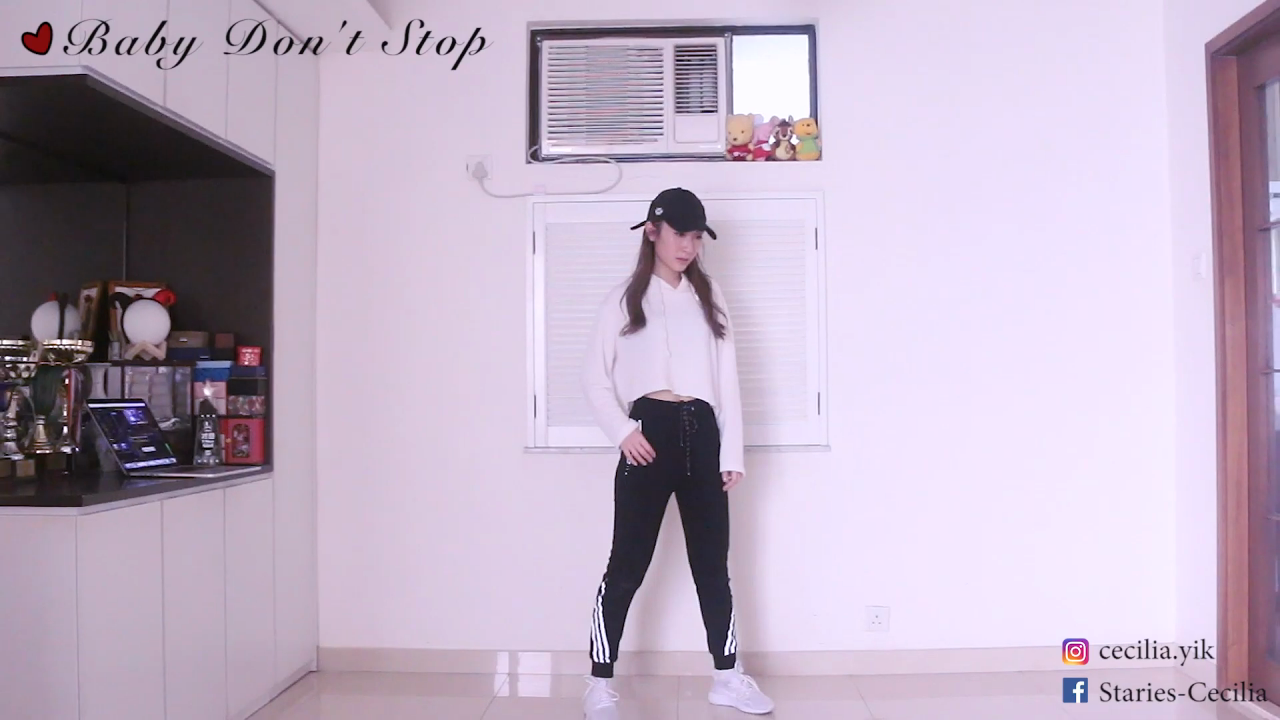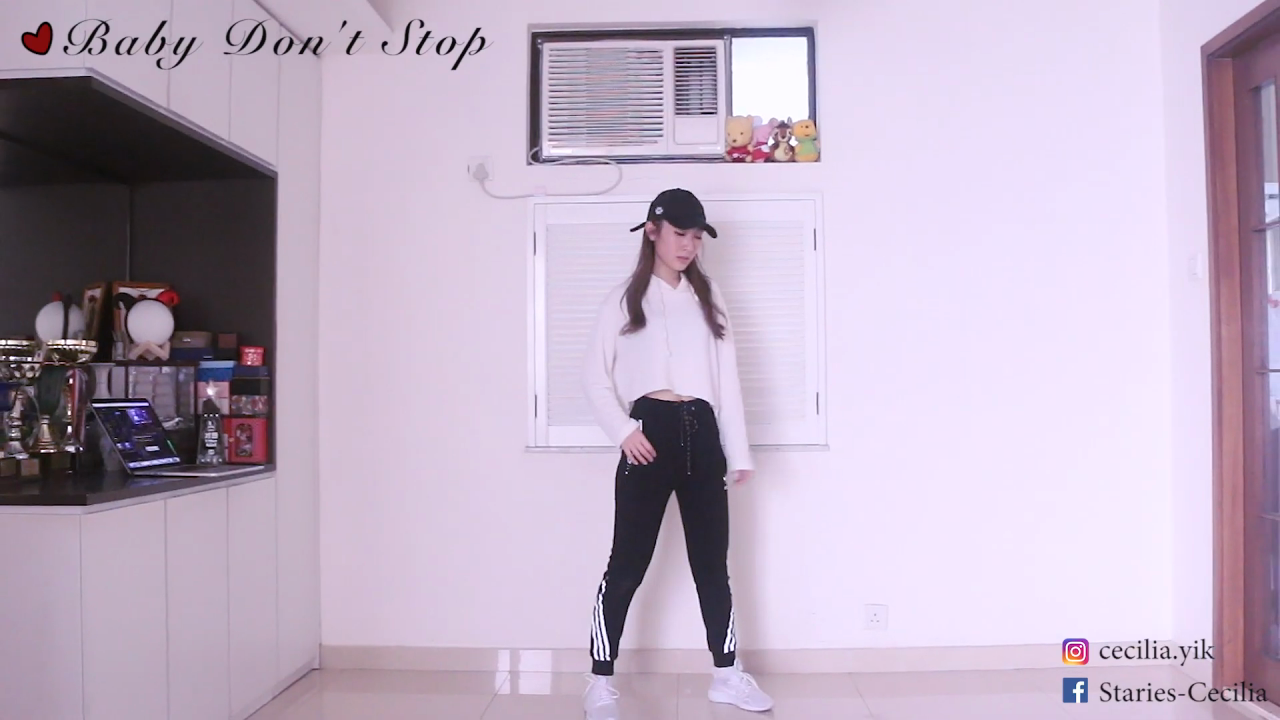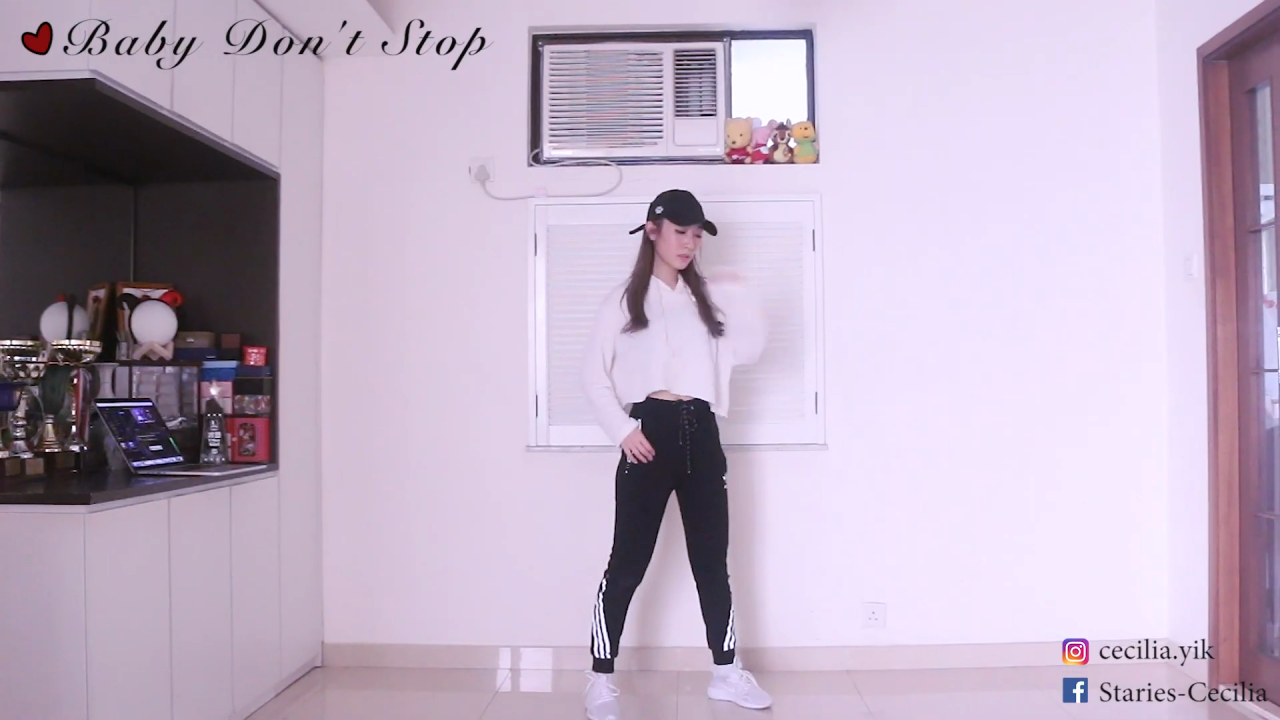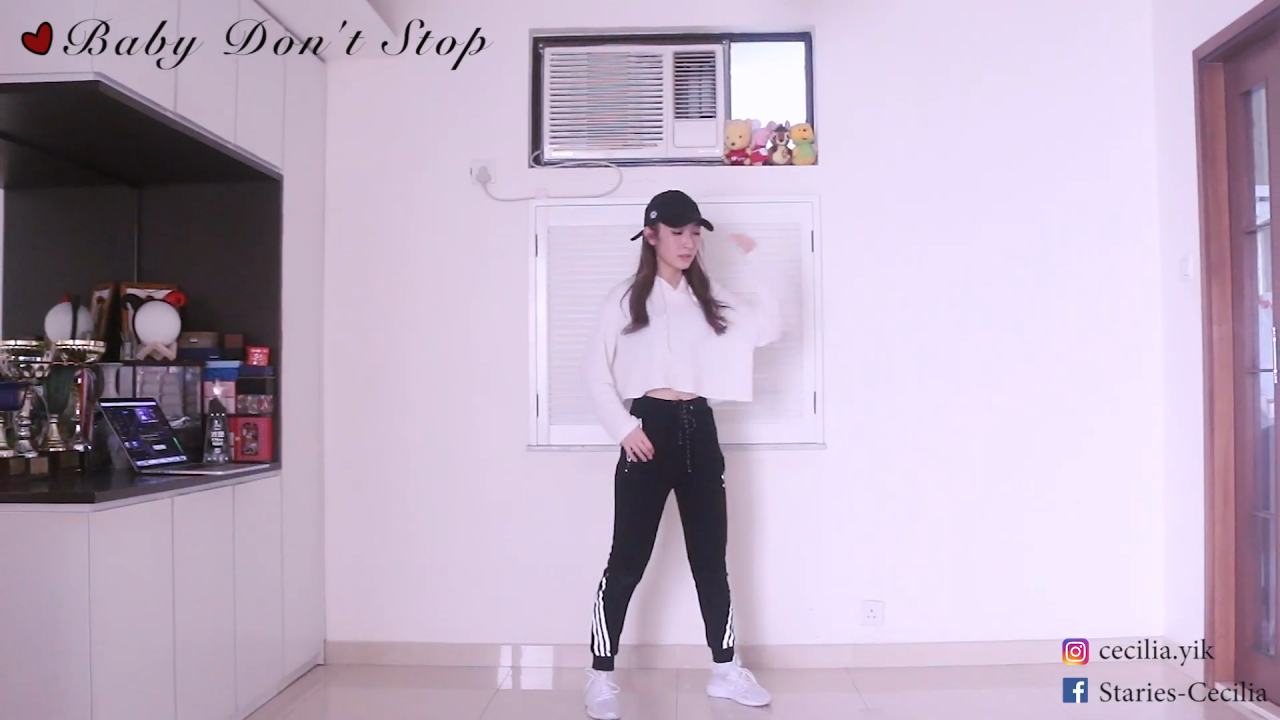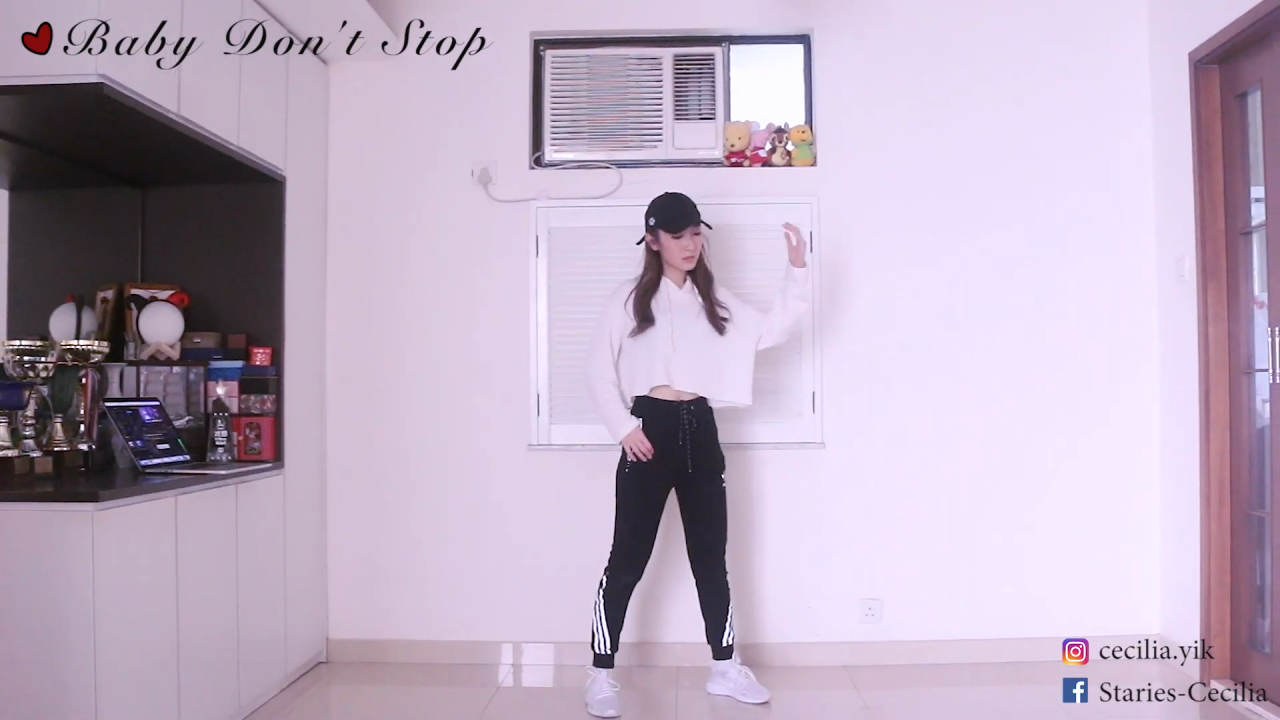
dt=0.5s
person 1, frame 1
left shoulder: (709, 295)
right shoulder: (626, 298)
left elbow: (727, 377)
right elbow: (595, 376)
left wrist: (733, 450)
right wrist: (622, 431)
left hip: (702, 433)
right hip: (651, 432)
left knee: (712, 563)
right knee: (627, 565)
left ankle: (728, 676)
person 1, frame 2
left shoulder: (708, 296)
right shoulder: (625, 298)
left elbow: (726, 376)
right elbow: (595, 375)
left wrist: (739, 449)
right wrist: (623, 430)
left hip: (701, 432)
right hip: (650, 431)
left knee: (712, 561)
right knee: (627, 563)
left ankle: (726, 674)
person 1, frame 3
left shoulder: (706, 294)
right shoulder: (624, 299)
left elbow: (747, 351)
right elbow: (594, 374)
left wrist: (738, 299)
right wrist: (622, 429)
left hip: (700, 432)
right hip: (650, 432)
left knee: (712, 560)
right knee: (628, 562)
left ankle: (727, 672)
person 1, frame 4
left shoulder: (709, 296)
right shoulder: (626, 298)
left elbow: (766, 327)
right elbow: (595, 371)
left wrist: (754, 265)
right wrist: (623, 428)
left hip: (699, 430)
right hip: (649, 430)
left knee: (710, 559)
right knee: (627, 560)
left ankle: (725, 669)
right ankle: (601, 676)
person 1, frame 5
left shoulder: (715, 300)
right shoulder: (630, 299)
left elbow: (772, 330)
right elbow: (599, 368)
left wrist: (796, 270)
right wrist: (623, 427)
left hip: (700, 432)
right hip: (650, 430)
left knee: (711, 558)
right knee: (627, 560)
left ankle: (725, 667)
right ankle: (601, 673)
